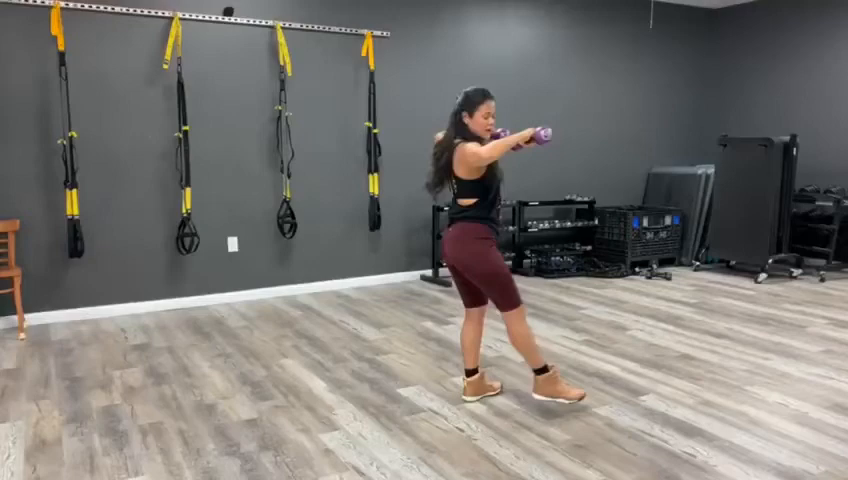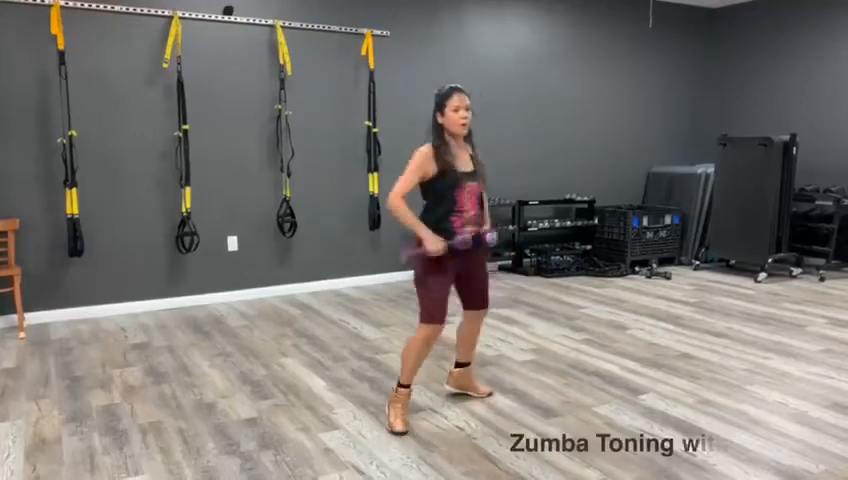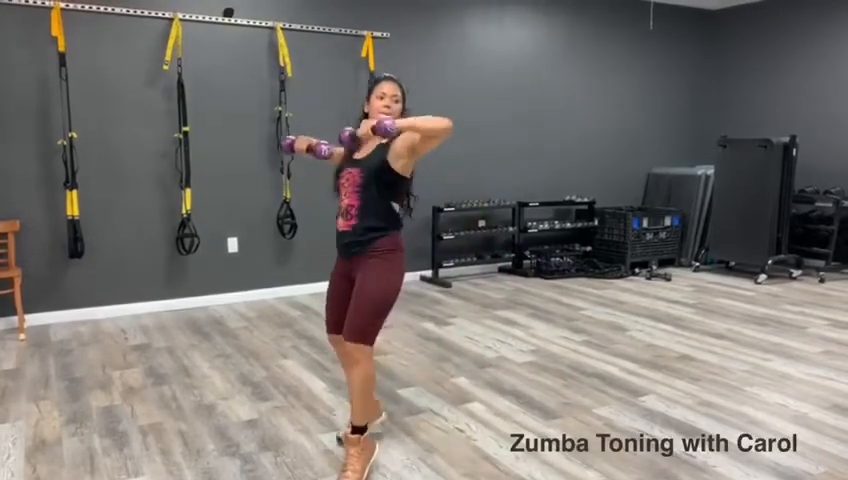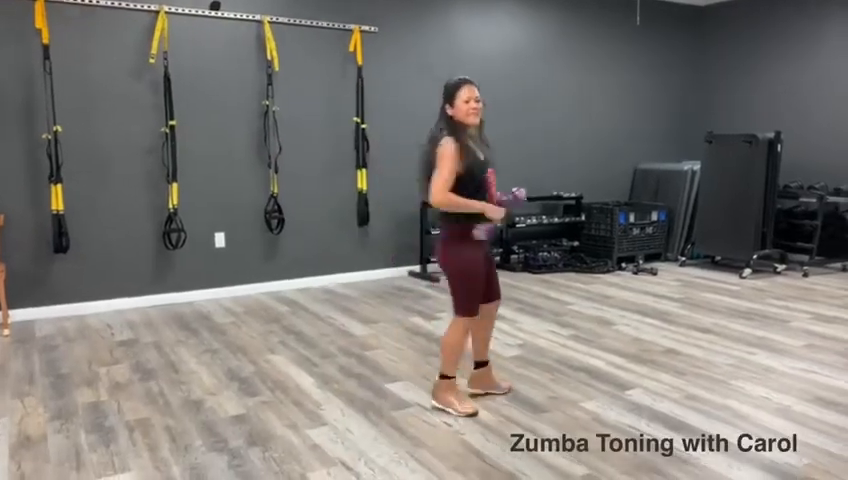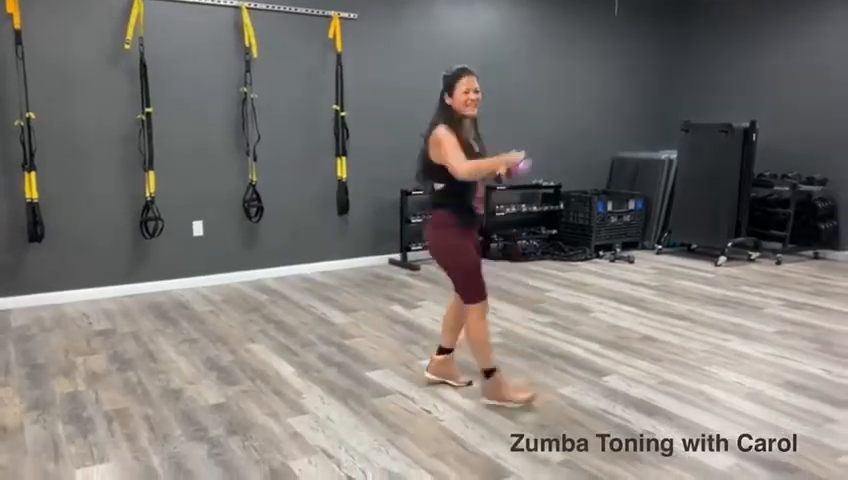
dt=1s
person 1, frame 1
left shoulder: (453, 144)
right shoulder: (468, 151)
right elbow: (487, 154)
right wrist: (521, 136)
left hip: (456, 239)
right hip: (473, 240)
left knee: (474, 310)
right knee: (513, 309)
left ankle: (473, 381)
right ankle: (545, 380)
person 1, frame 2
left shoulder: (473, 154)
right shoulder: (428, 154)
right elbow: (396, 199)
left wrist: (486, 224)
right wrist: (425, 235)
left hip: (471, 248)
right hip: (437, 252)
left knee: (477, 312)
right knee: (431, 327)
left ankle: (461, 374)
right ankle: (399, 397)
person 1, frame 3
left shoulder: (402, 145)
right shoulder: (355, 146)
left elbow: (444, 125)
right elbow: (335, 157)
left wrist: (390, 125)
right wrist: (310, 146)
left hip: (380, 256)
right hip: (346, 255)
left knee: (357, 346)
right knee: (338, 339)
left ankle: (360, 443)
right ankle: (369, 405)
person 1, frame 4
left shoulder: (474, 142)
right shoulder: (449, 145)
right elbow: (439, 196)
left wrist: (495, 202)
right wrist: (485, 208)
left hip: (476, 238)
right hip: (459, 240)
left knee: (489, 305)
right knee: (467, 315)
left ankle: (482, 375)
right ankle: (443, 388)
person 1, frame 5
left shoulder: (467, 130)
right shoulder: (443, 134)
right elbow: (463, 170)
left wrist: (496, 167)
right wrist: (506, 160)
left hip: (464, 224)
right hip: (445, 229)
left knee: (466, 297)
right knee: (474, 302)
left ankle: (441, 362)
right ankle: (494, 384)
